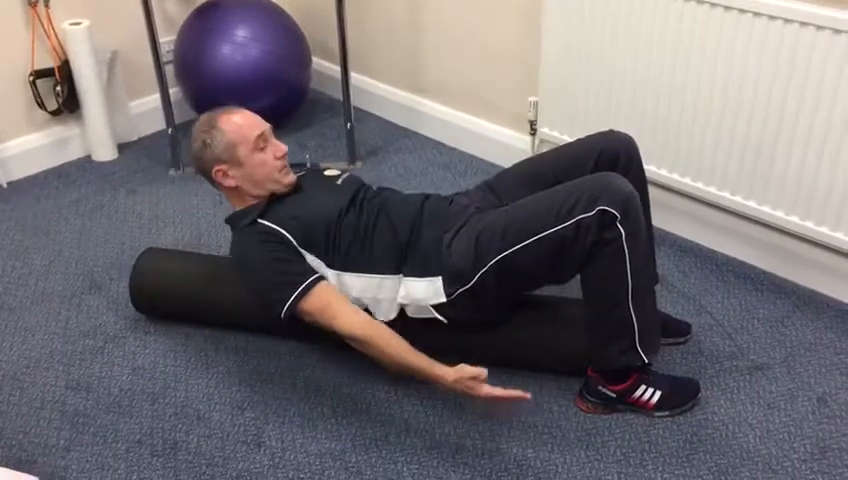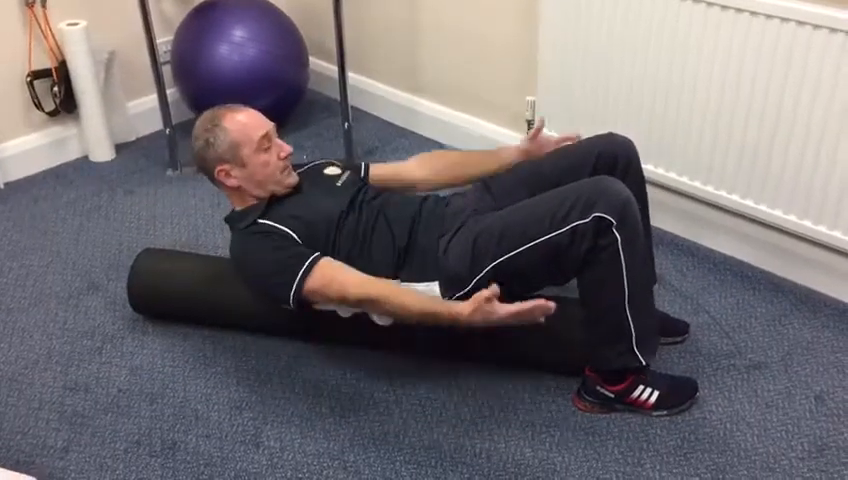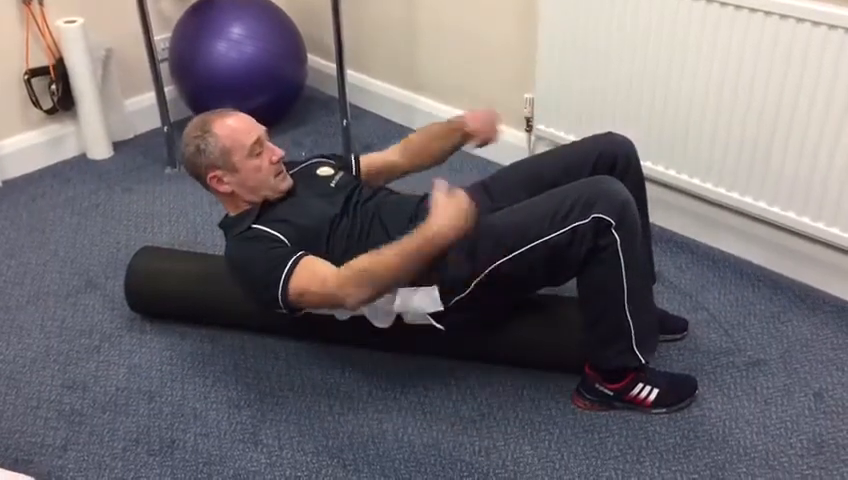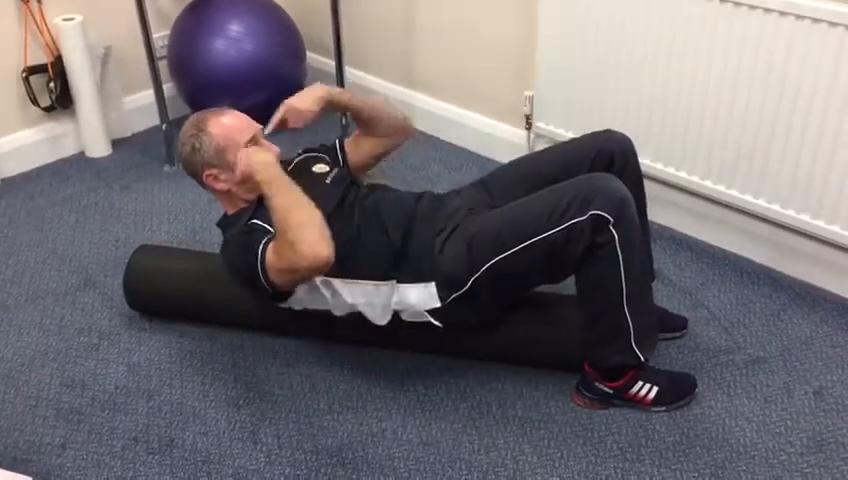
dt=0.5s
person 1, frame 1
left shoulder: (302, 180)
right shoulder: (259, 245)
right elbow: (346, 322)
right wrist: (444, 376)
left hip: (457, 214)
right hip: (455, 272)
left knee: (613, 150)
right knee: (611, 201)
left ankle: (633, 310)
right ankle: (617, 378)
person 1, frame 2
left shoulder: (306, 175)
right shoulder: (259, 245)
left elbow: (415, 171)
right elbow: (359, 290)
left wrist: (516, 158)
right wrist: (462, 314)
left hip: (455, 215)
right hip: (451, 269)
left knee: (612, 153)
right knee: (607, 206)
left ankle: (628, 309)
right ankle: (617, 379)
person 1, frame 3
left shoulder: (299, 172)
right shoulder: (252, 247)
left elbow: (401, 159)
right elbow: (347, 287)
left wrist: (460, 129)
right wrist: (437, 233)
left hip: (452, 217)
right hip: (446, 274)
left knee: (612, 152)
right knee: (606, 206)
left ankle: (628, 310)
right ankle: (615, 377)
person 1, frame 4
left shoulder: (298, 163)
right shoulder: (245, 243)
left elbow: (393, 131)
right elbow: (314, 254)
left wrist: (326, 94)
right wrist: (266, 175)
left hip: (450, 211)
right hip: (446, 275)
left knee: (610, 149)
right knee: (604, 205)
left ankle: (627, 304)
right ankle: (614, 374)
